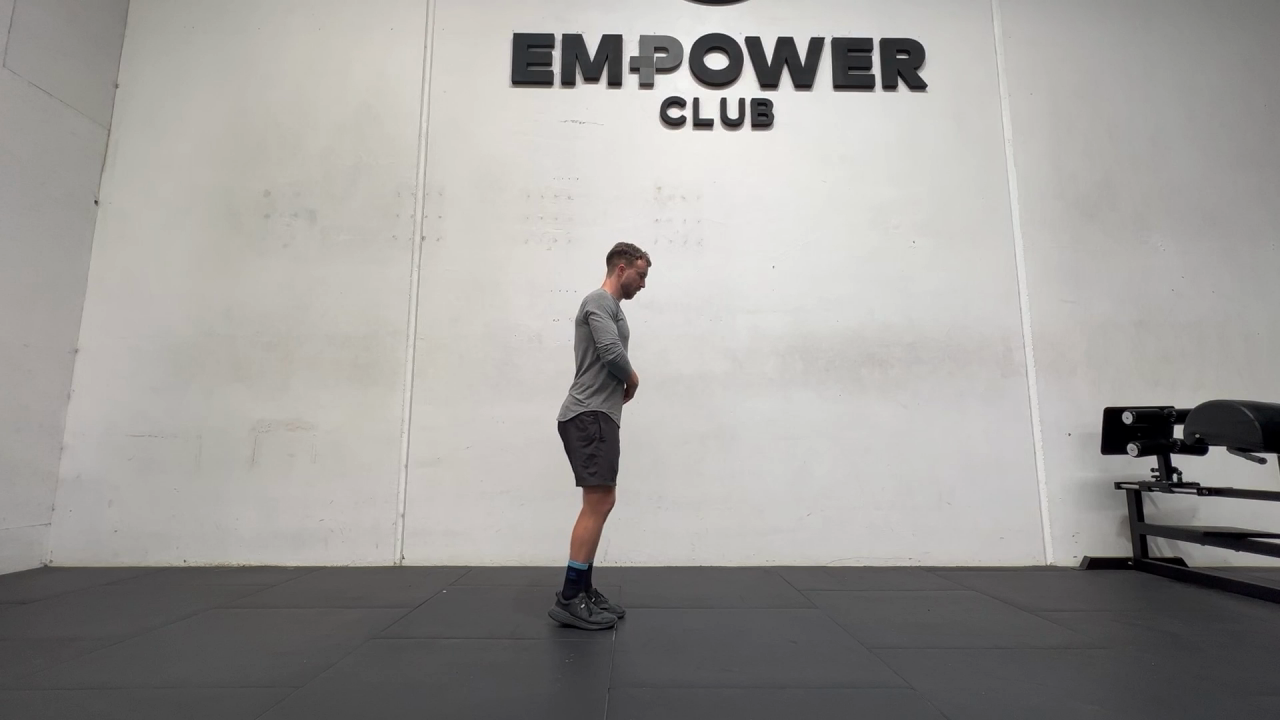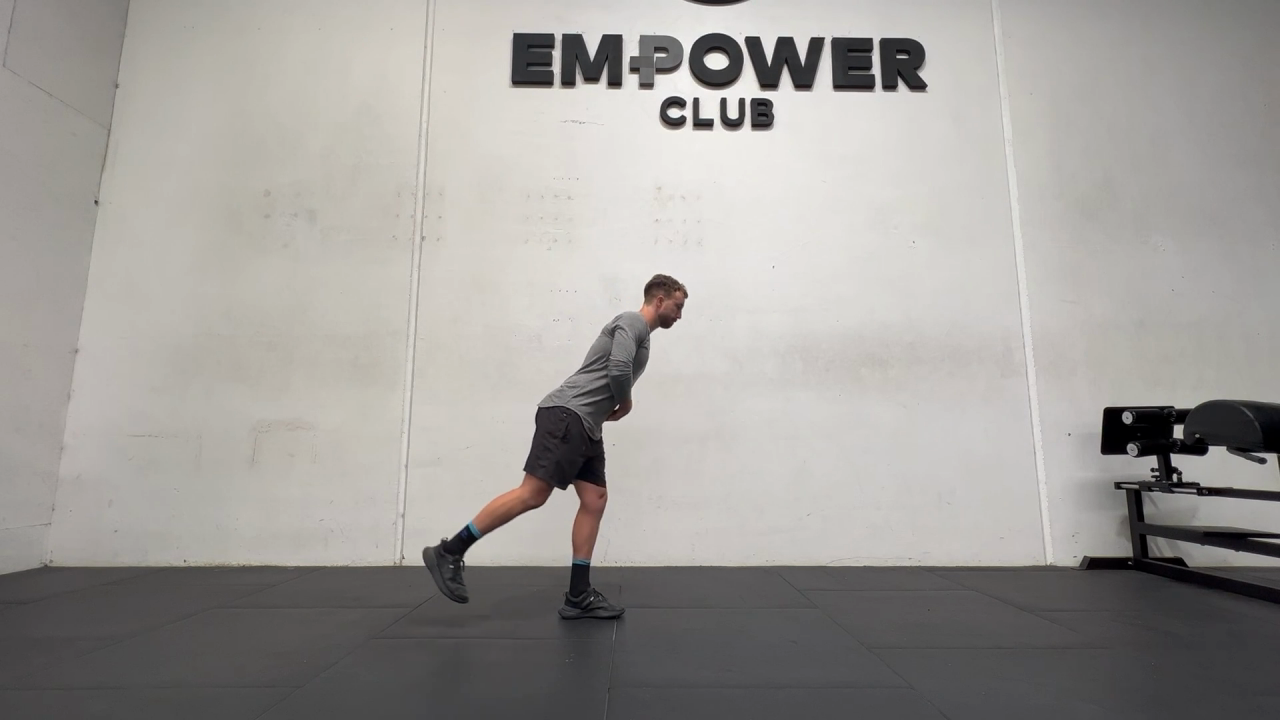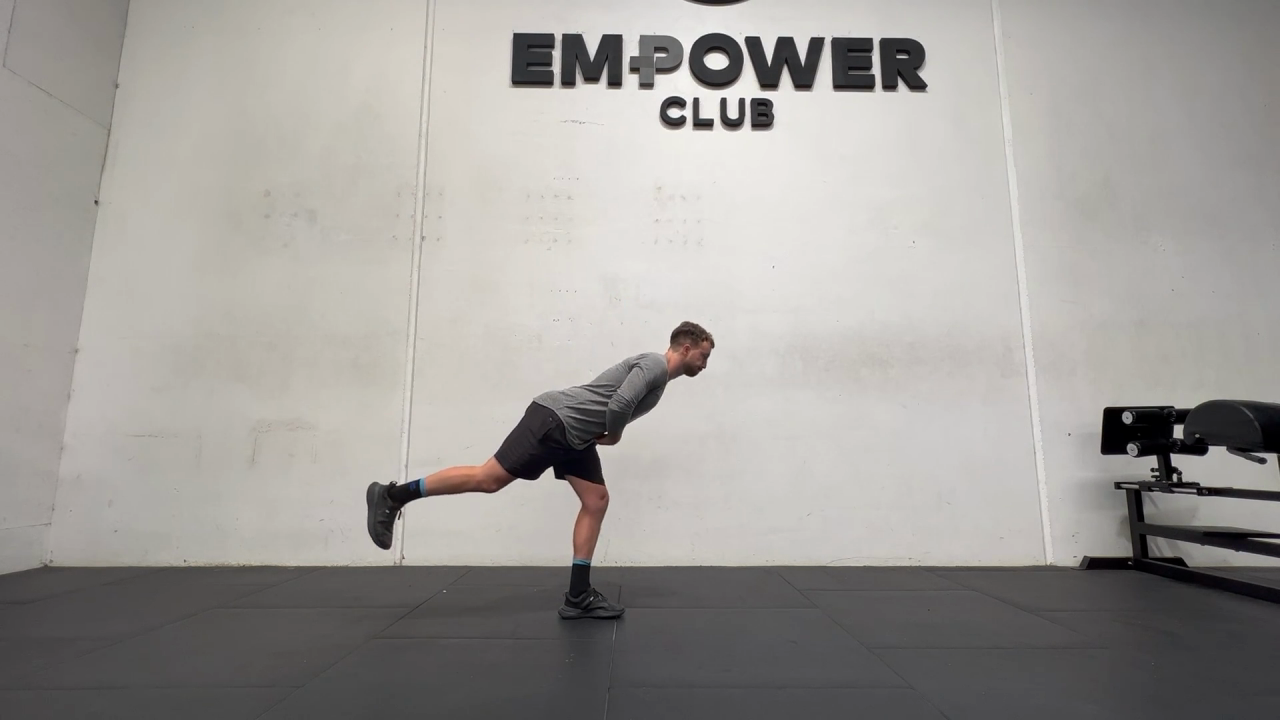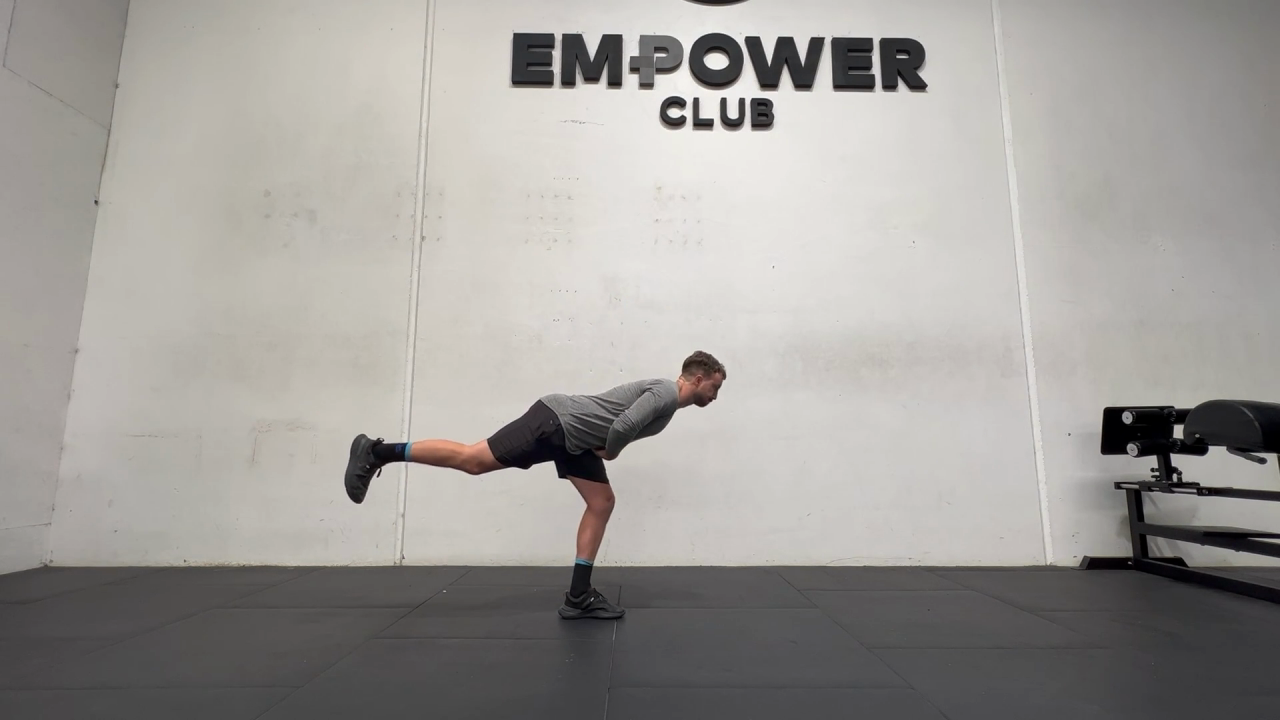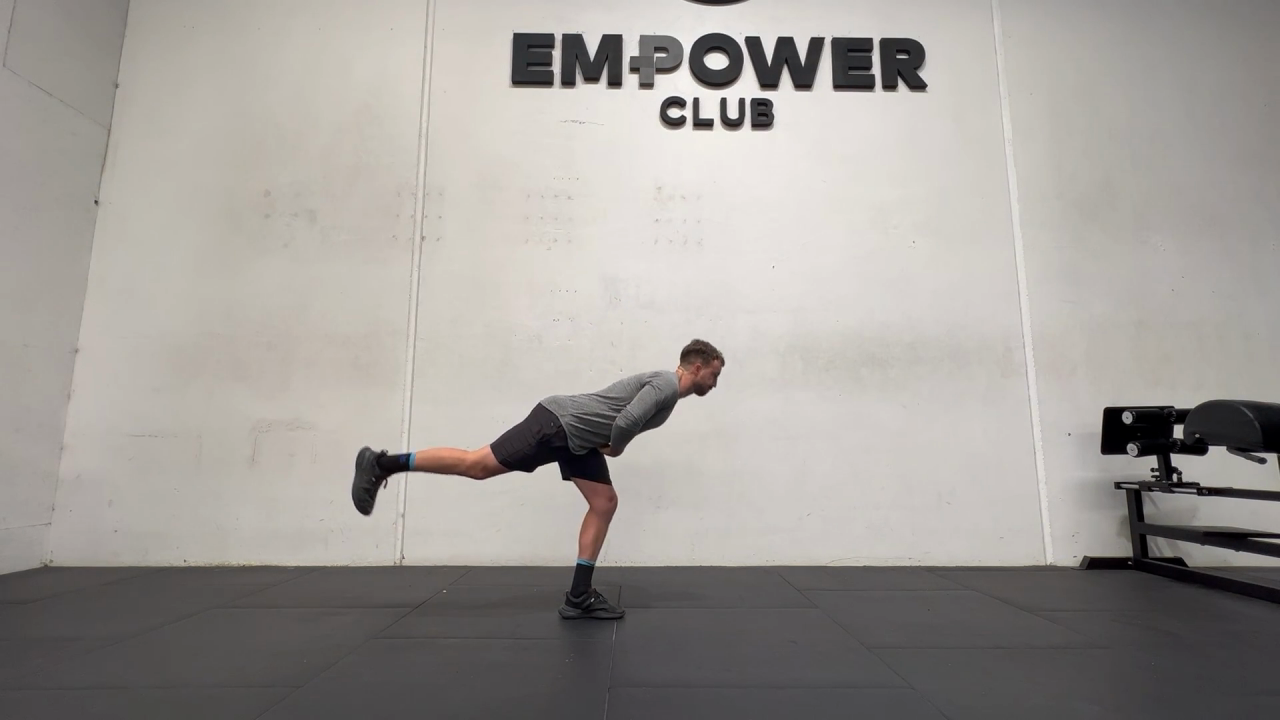
dt=1s
person 1, frame 1
left shoulder: (609, 307)
right shoulder: (600, 301)
right elbow: (612, 354)
left wrist: (625, 382)
right wrist: (632, 380)
left hip: (600, 416)
right hip: (589, 416)
left knee: (600, 504)
right knee: (598, 502)
left ankle: (582, 591)
right ankle: (570, 598)
person 1, frame 2
left shoulder: (640, 334)
right shoulder: (632, 322)
right elbow: (618, 370)
left wrist: (617, 405)
right wrist: (625, 403)
left hip: (586, 425)
right hip: (567, 415)
left knee: (595, 501)
right knee: (532, 495)
left ankle: (579, 595)
right ankle: (449, 552)
person 1, frame 3
left shoulder: (657, 375)
right shoulder: (654, 365)
right elbow: (620, 403)
left wrist: (608, 433)
right wrist: (615, 435)
left hip: (574, 435)
right hip: (554, 420)
left knee: (596, 501)
right knee: (488, 479)
left ankle: (578, 595)
right ankle: (393, 496)
person 1, frame 4
left shoulder: (663, 396)
right shoulder: (666, 394)
right elbow: (624, 425)
left wrist: (605, 451)
right wrist: (611, 453)
left hip: (573, 437)
right hip: (556, 422)
left knee: (602, 503)
right knee: (472, 460)
left ankle: (578, 595)
right ankle: (378, 453)
person 1, frame 5
left shoulder: (665, 389)
right shoulder: (666, 384)
right elbow: (626, 421)
left wrist: (609, 447)
right wrist: (616, 449)
left hip: (577, 438)
right hip: (558, 424)
left knee: (605, 504)
right knee: (476, 465)
left ankle: (579, 596)
right ankle: (383, 463)
